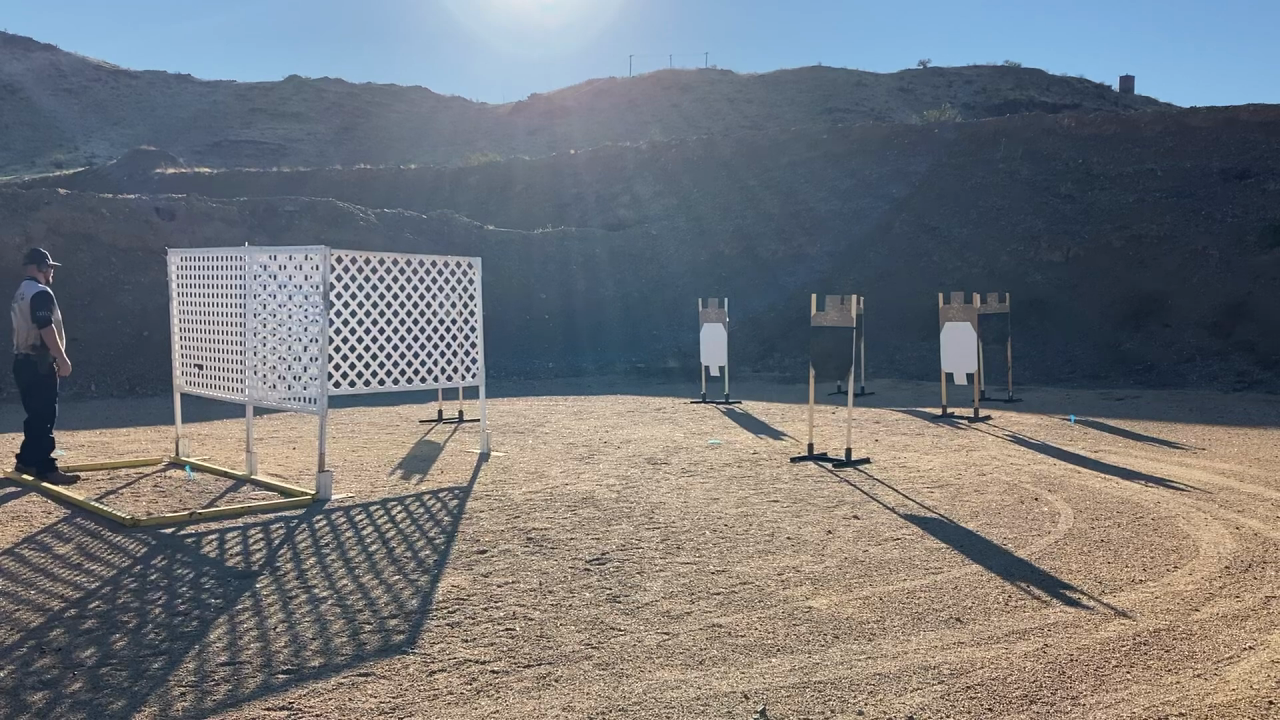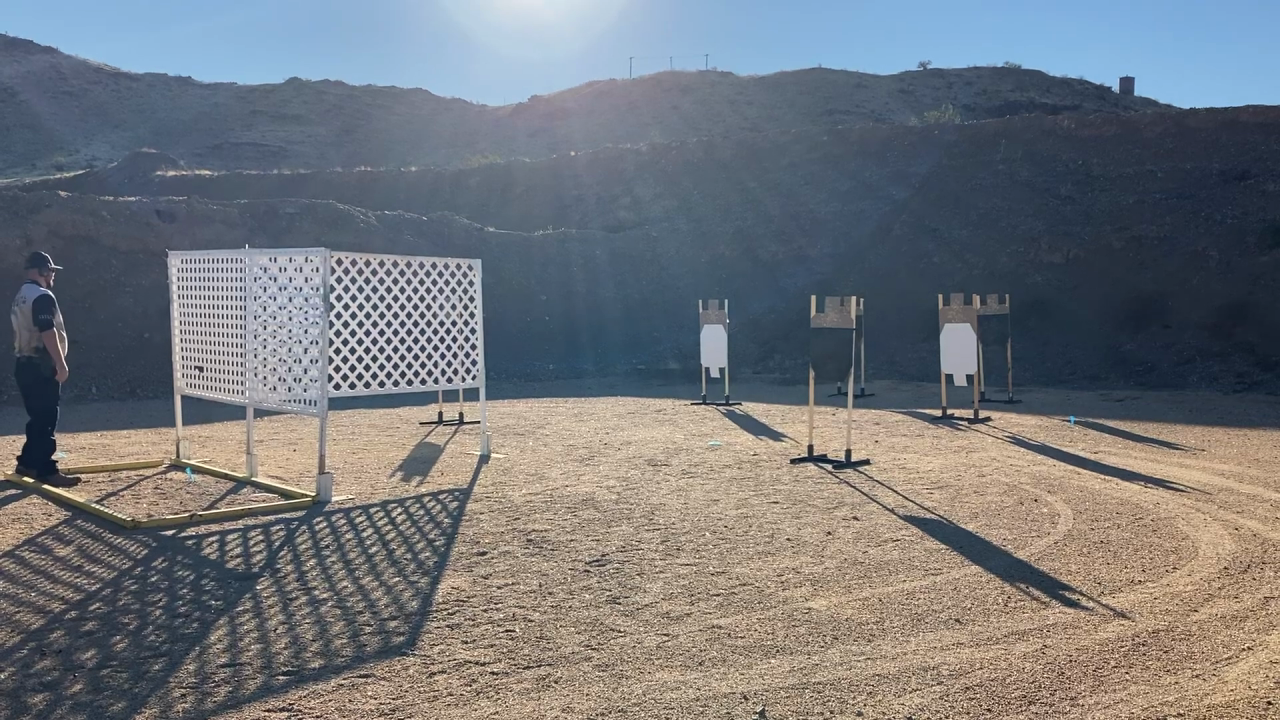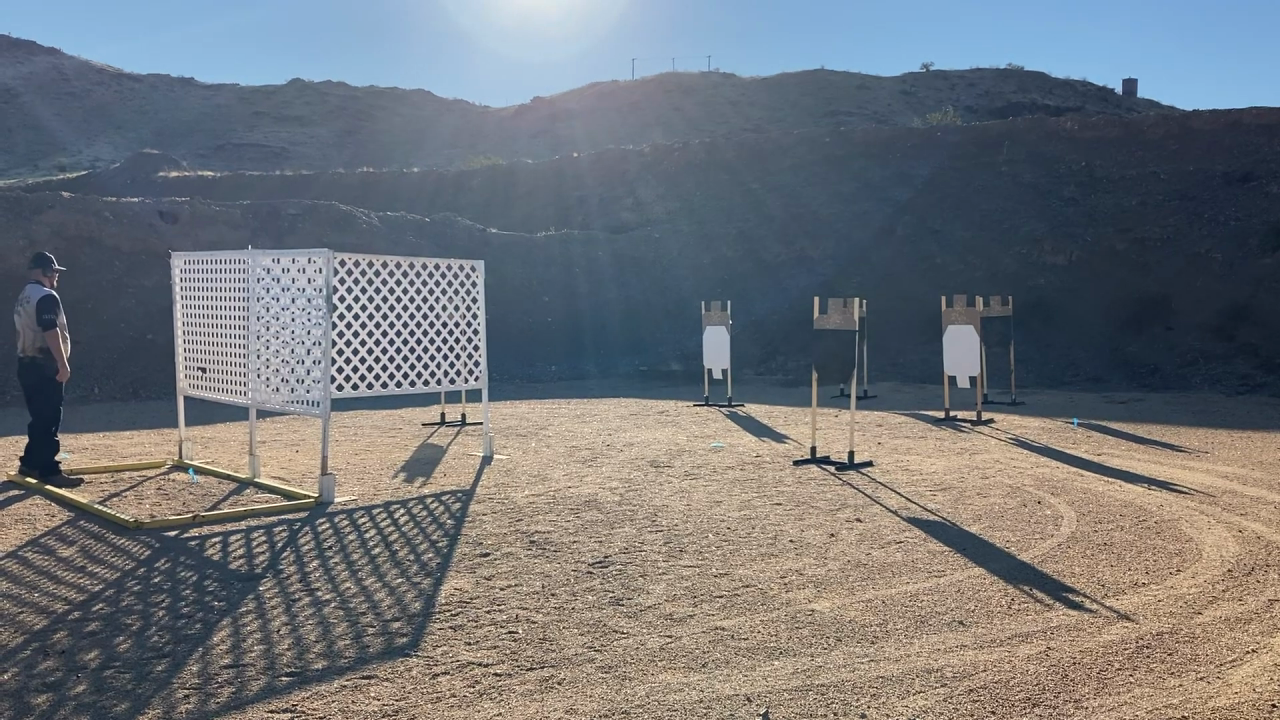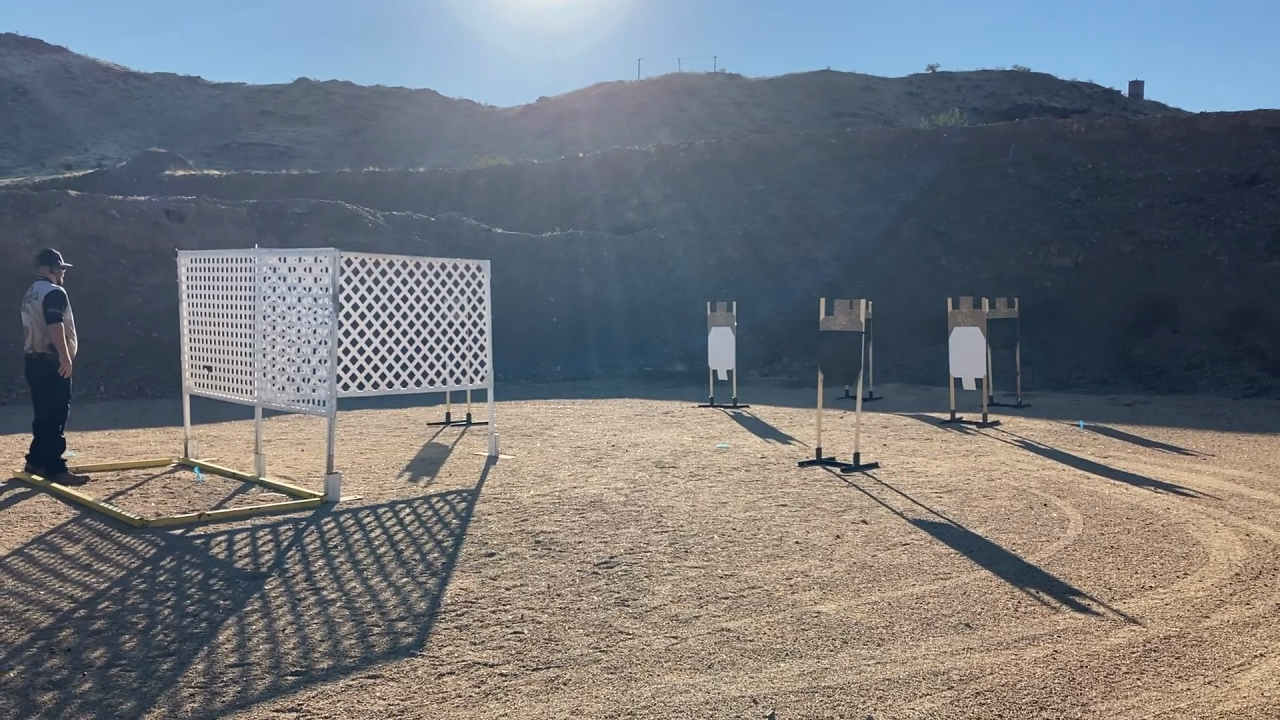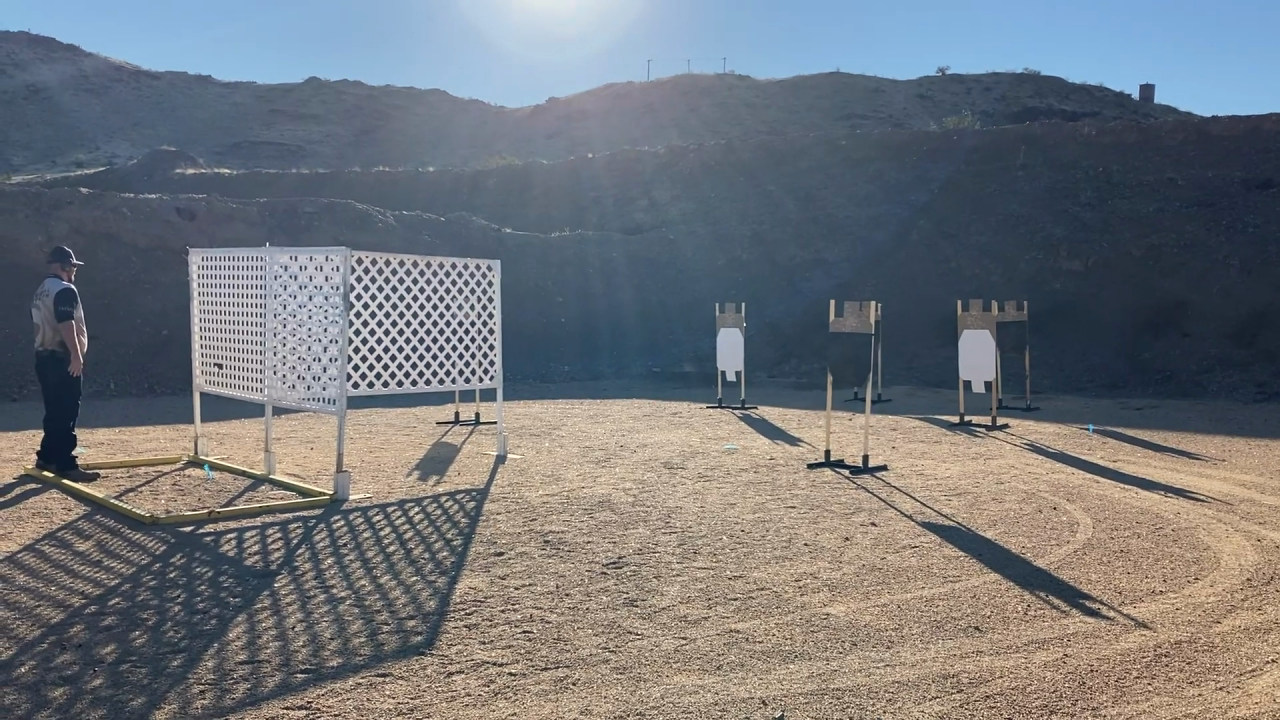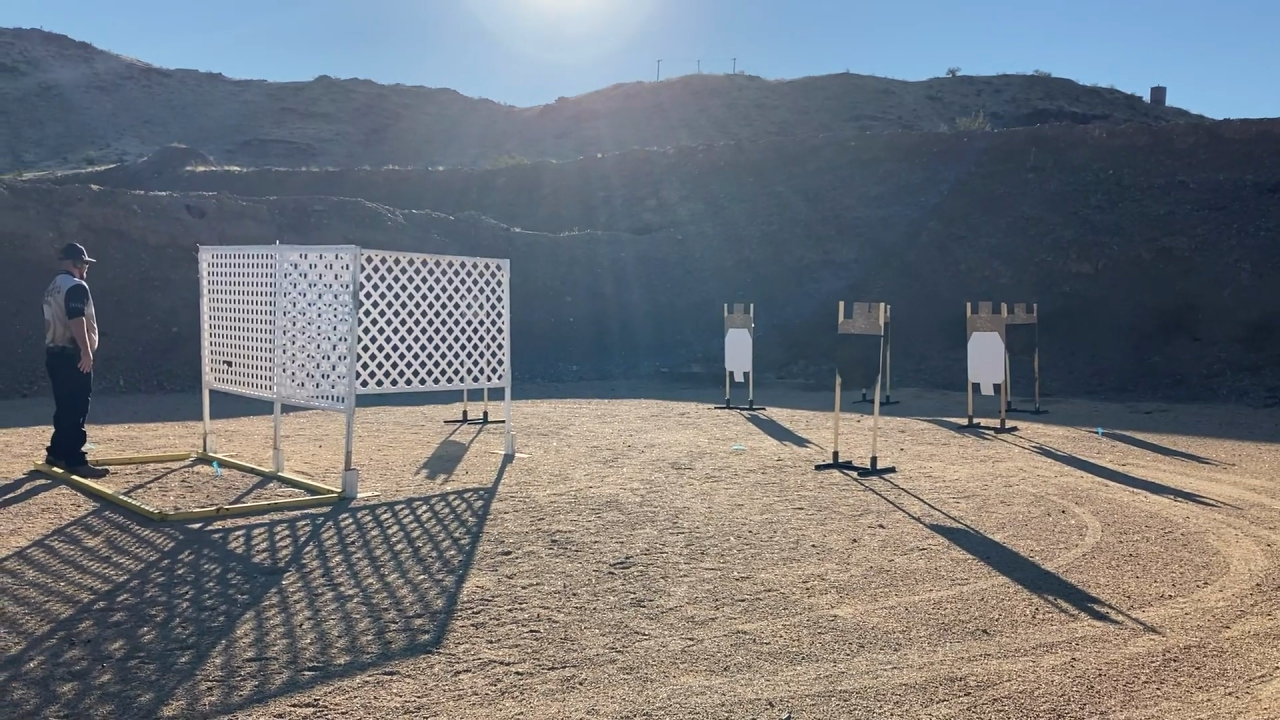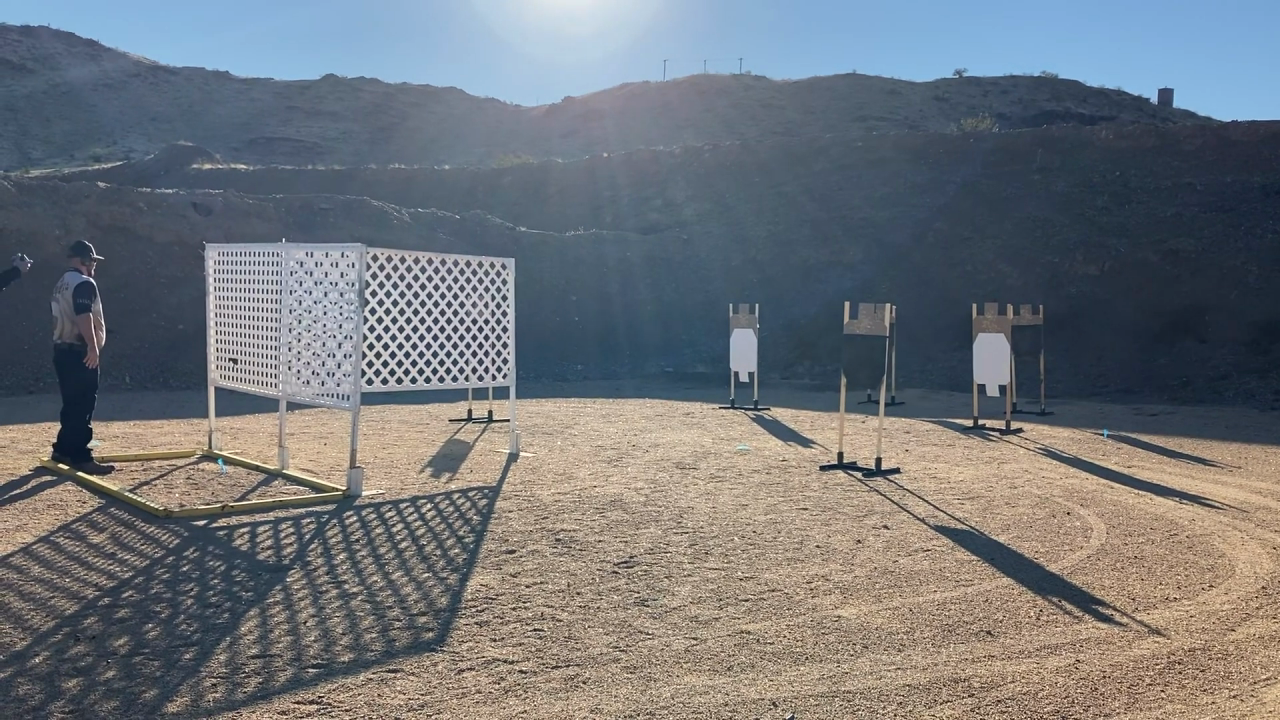
dt=0.5s
person 1, frame 1
left shoulder: (20, 294)
right shoulder: (41, 293)
right elbow: (47, 329)
right wrist: (62, 358)
left hip: (23, 362)
right hip: (38, 363)
left knee: (35, 415)
right knee: (44, 416)
left ankle: (26, 461)
right ankle: (45, 468)
person 1, frame 2
left shoulder: (20, 297)
right shoulder: (42, 296)
right elbow: (48, 333)
right wrist: (61, 363)
left hip: (25, 364)
right hip: (41, 366)
left knee: (37, 418)
right knee: (46, 419)
left ankle: (27, 463)
right ankle: (46, 470)
person 1, frame 3
left shoulder: (23, 297)
right shoulder: (47, 296)
right elbow: (51, 333)
right wrist: (63, 363)
left hip: (27, 364)
right hip: (44, 366)
left knee: (39, 418)
right knee: (49, 419)
left ankle: (30, 464)
right ankle: (49, 471)
person 1, frame 4
left shoulder: (30, 294)
right shoulder: (54, 292)
right elbow: (55, 326)
right wrist: (65, 357)
left hip: (34, 360)
right hip: (52, 362)
left knee: (43, 415)
right knee: (55, 416)
left ankle: (36, 461)
right ankle: (55, 468)
person 1, frame 5
left shoulder: (41, 291)
right shoulder: (65, 290)
right elbow: (66, 324)
right wrist: (76, 355)
left hip: (44, 357)
right hip: (62, 359)
left knee: (54, 411)
right knee: (66, 413)
left ankle: (47, 457)
right ankle: (65, 465)
person 1, frame 6
left shoulder: (53, 287)
right shoulder: (76, 286)
right elbow: (77, 320)
right wrist: (86, 351)
left hip: (55, 353)
right hip: (73, 355)
left knee: (64, 408)
right knee: (76, 409)
left ankle: (57, 453)
right ankle: (75, 461)
person 1, frame 7
left shoulder: (61, 284)
right shoulder: (84, 283)
right elbow: (83, 316)
right wrist: (92, 346)
left hip: (62, 350)
right hip: (80, 352)
left knee: (71, 404)
right knee: (82, 406)
left ankle: (63, 449)
right ankle: (81, 457)
